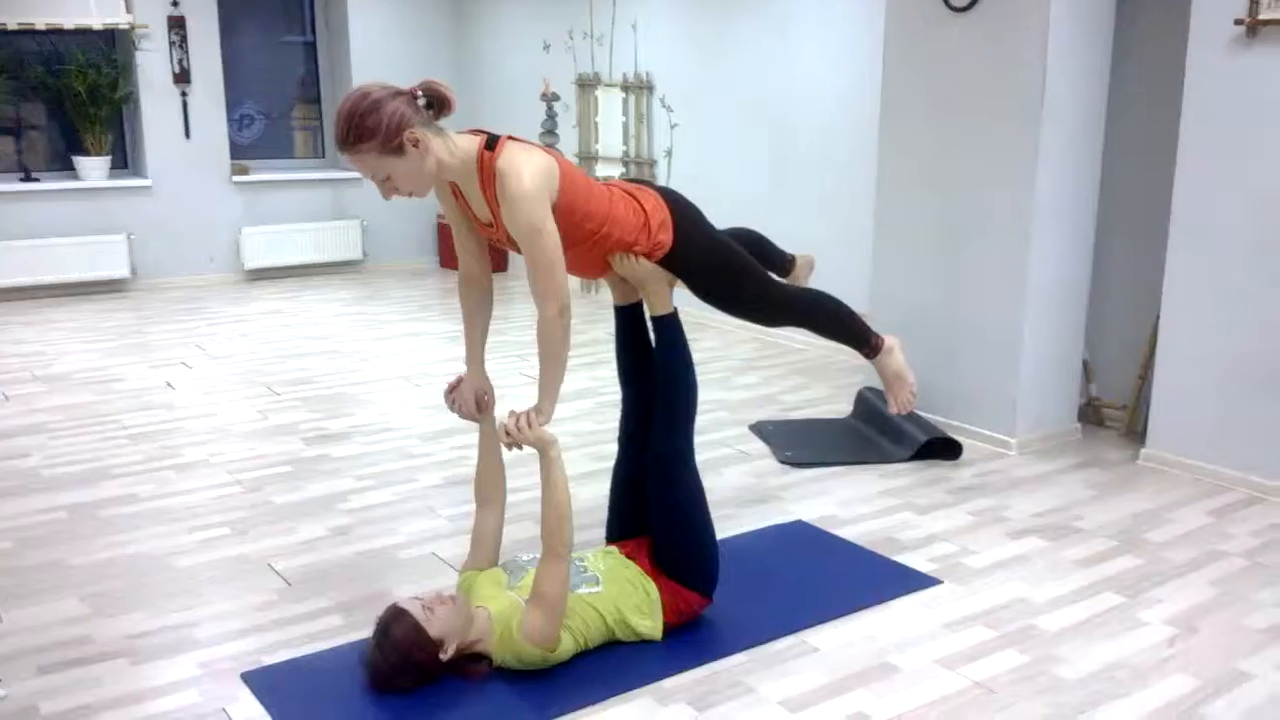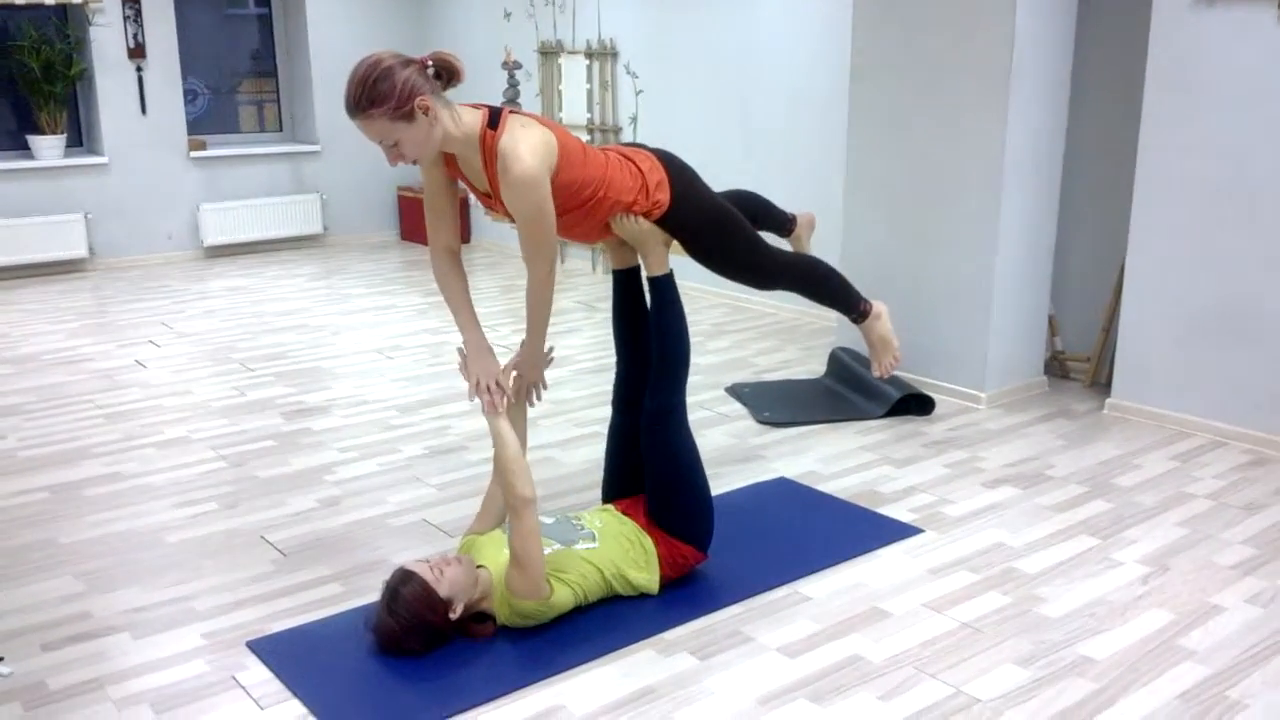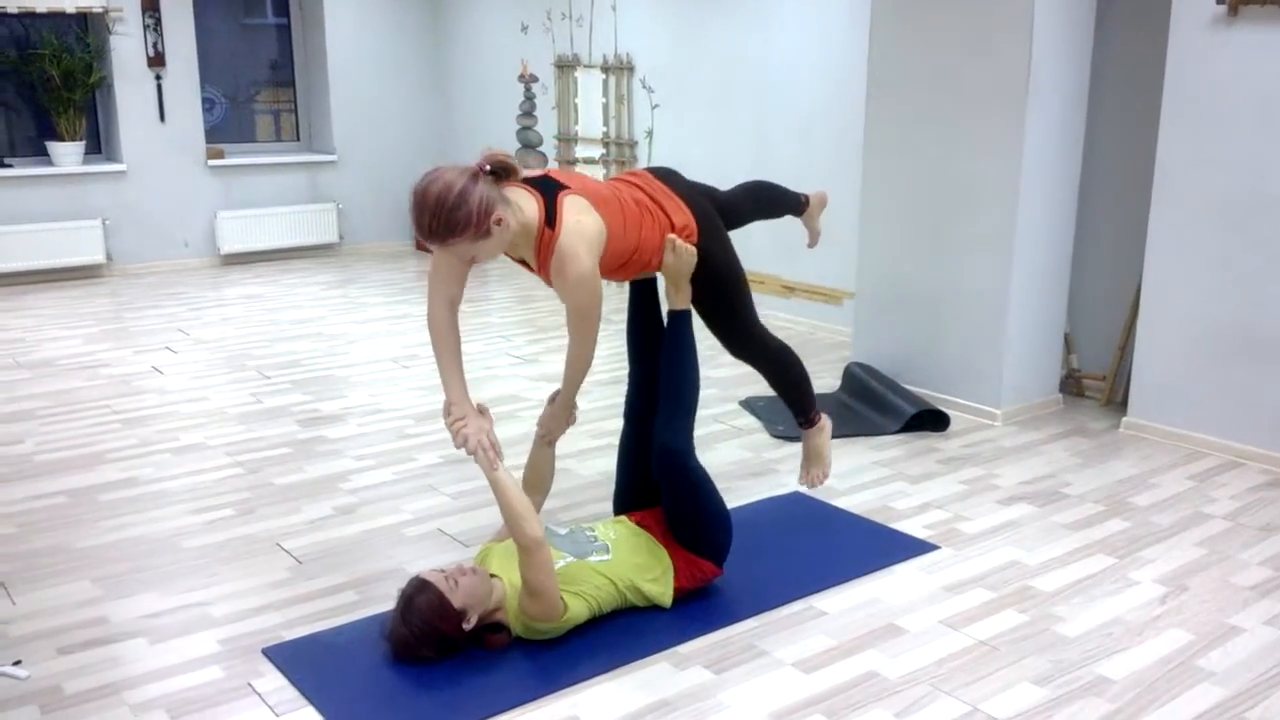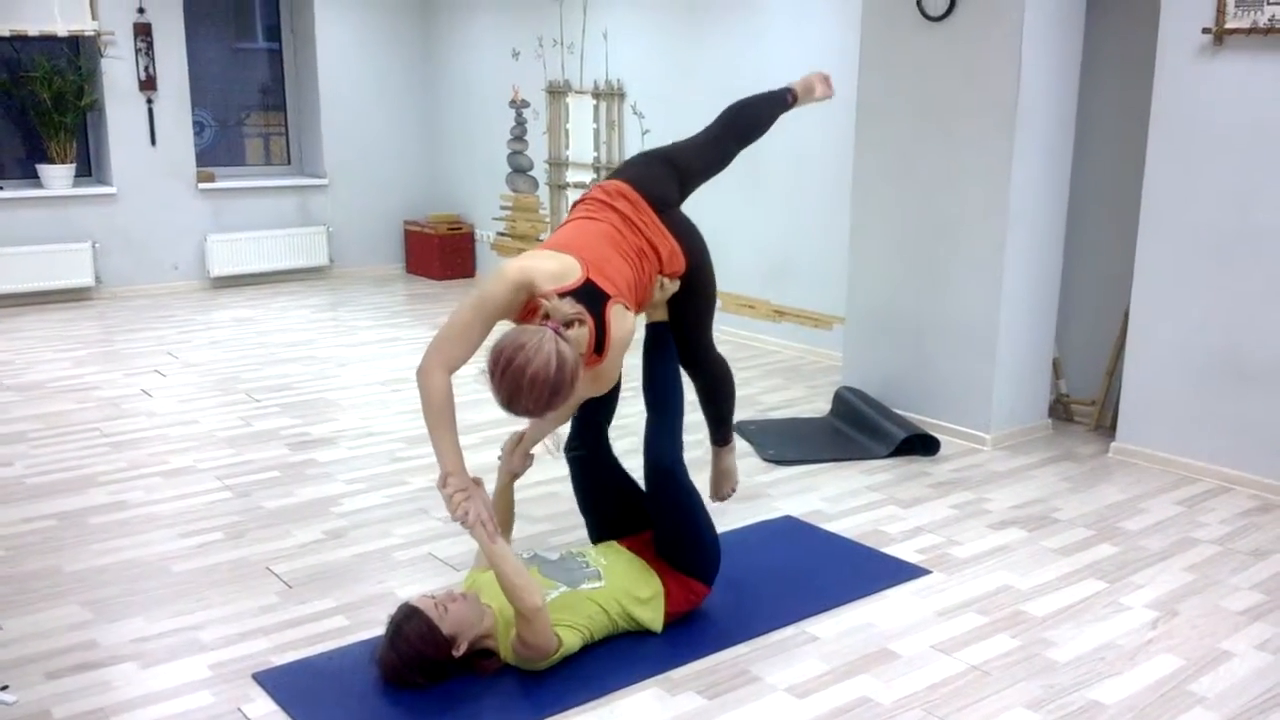
dt=1s
person 1, frame 1
left shoulder: (516, 179)
right shoulder: (450, 176)
left elbow: (554, 306)
right elbow: (474, 275)
left wrist: (544, 409)
right wrist: (474, 370)
left hip: (661, 230)
right hip: (623, 216)
left knee: (768, 304)
right knee: (728, 248)
left ankle: (879, 348)
right ankle: (791, 263)
person 1, frame 2
left shoulder: (518, 159)
right shoulder: (442, 147)
left elbow: (542, 273)
right elbow: (444, 250)
left wrist: (531, 357)
right wrist: (476, 346)
left hip: (656, 191)
right hip: (621, 179)
left knee: (762, 267)
right knee: (724, 207)
left ankle: (867, 313)
right ankle: (793, 223)
person 1, frame 3
left shoulder: (571, 250)
right shoulder: (473, 206)
left elbow: (583, 347)
right elbow: (442, 308)
left wrist: (562, 409)
right wrist: (461, 406)
left hip: (680, 224)
right hip: (641, 193)
left knee: (745, 338)
right knee: (730, 207)
left ankle: (813, 424)
right ankle: (806, 204)
person 1, frame 4
left shoulder: (612, 339)
right shoulder: (521, 279)
left elbow: (578, 396)
right elbow: (434, 369)
left wrist: (531, 438)
right wrist: (455, 478)
left hip: (670, 248)
right hip: (622, 198)
left knee: (695, 354)
right knee: (719, 139)
left ankle: (723, 447)
right ankle: (794, 93)
person 2, frame 1
left shoulder: (477, 593)
right shoulder: (523, 642)
left elbow: (489, 507)
right elbow: (557, 550)
left wrist: (485, 424)
right wrist: (549, 452)
left hip: (627, 559)
right hip: (672, 588)
right knee: (668, 450)
right ankle: (656, 297)
person 2, frame 2
left shoulder: (477, 552)
right shoulder: (519, 601)
left elbow: (506, 485)
right elbow: (521, 500)
left wrist: (514, 400)
right wrist: (495, 414)
left hip: (624, 518)
right hip: (669, 542)
right knee: (660, 408)
right ankle: (654, 259)
person 2, frame 3
left shoulder: (493, 562)
right shoulder: (533, 617)
left elbow: (532, 497)
right elbow: (532, 538)
left wrist: (546, 435)
right wrist: (488, 460)
left hip: (639, 529)
right hip: (688, 556)
right knee: (668, 445)
left ankle: (645, 275)
right ankle: (677, 294)
person 2, frame 4
left shoulder: (479, 590)
right shoulder: (525, 649)
left elbow: (500, 536)
right elbow: (531, 605)
left wrist: (506, 476)
right wrist: (480, 530)
left hip: (627, 552)
right hip: (678, 577)
left knee: (583, 447)
right knee: (661, 460)
right ankle: (656, 316)
